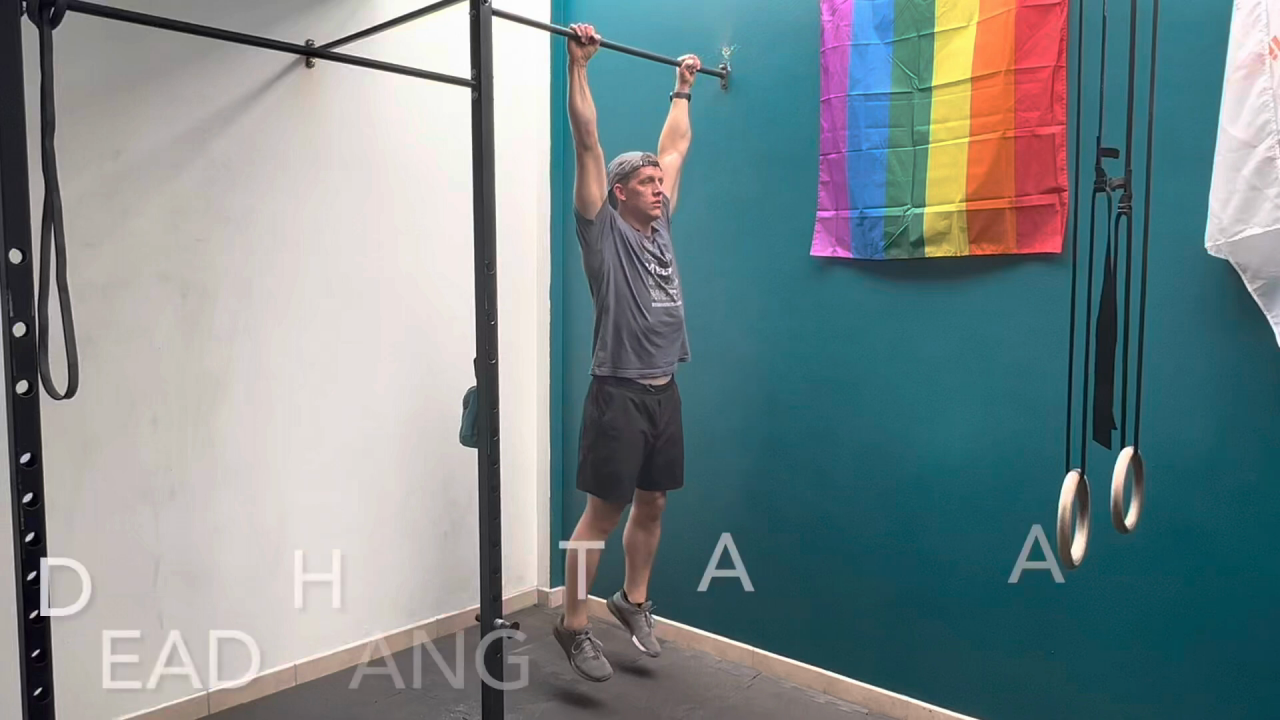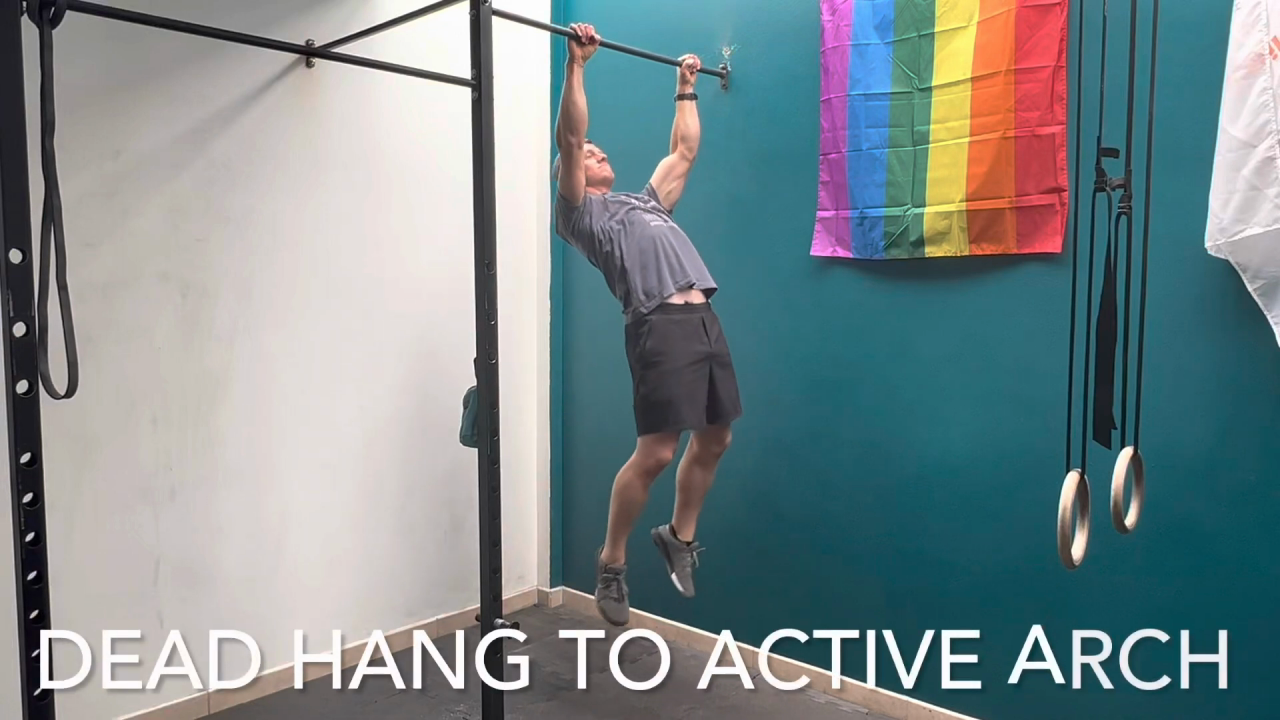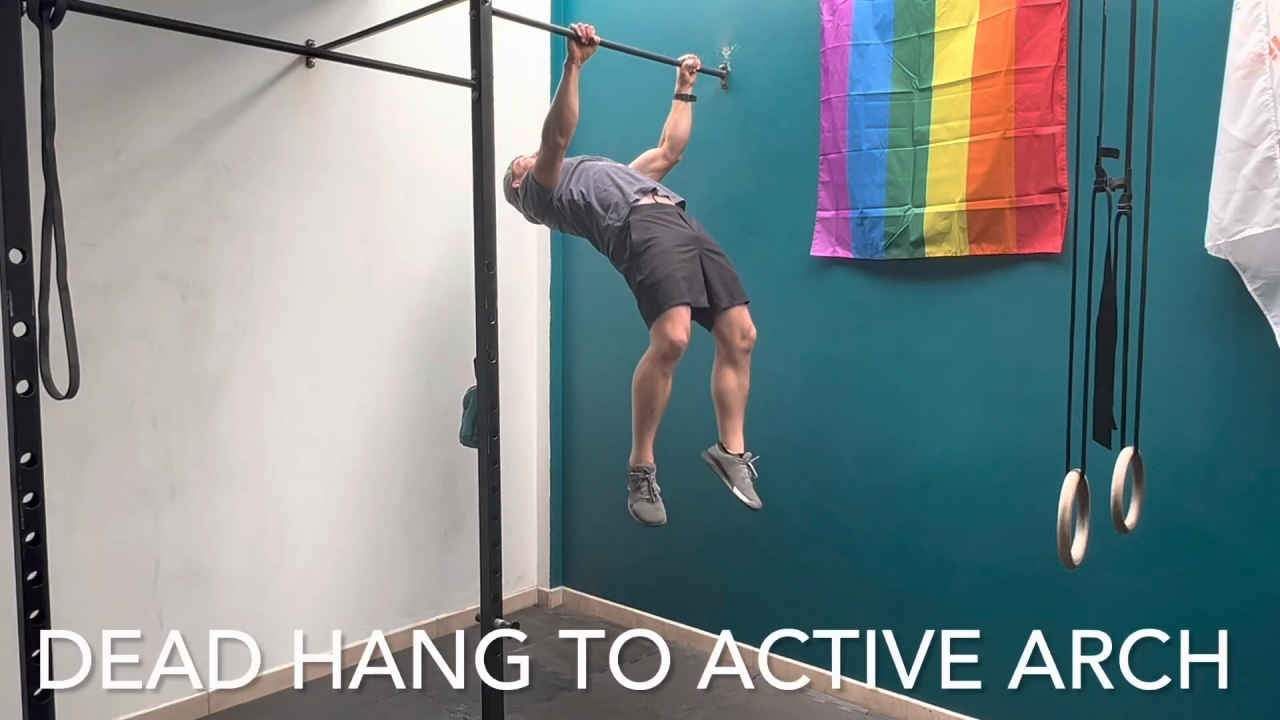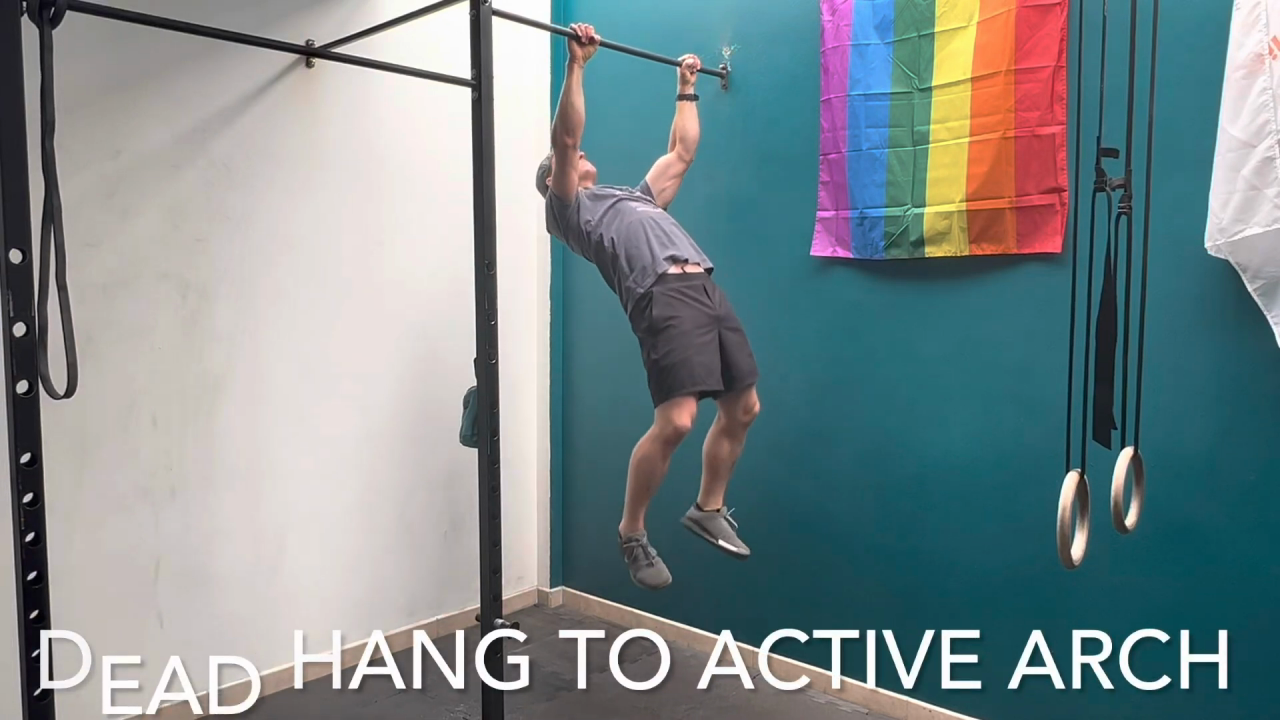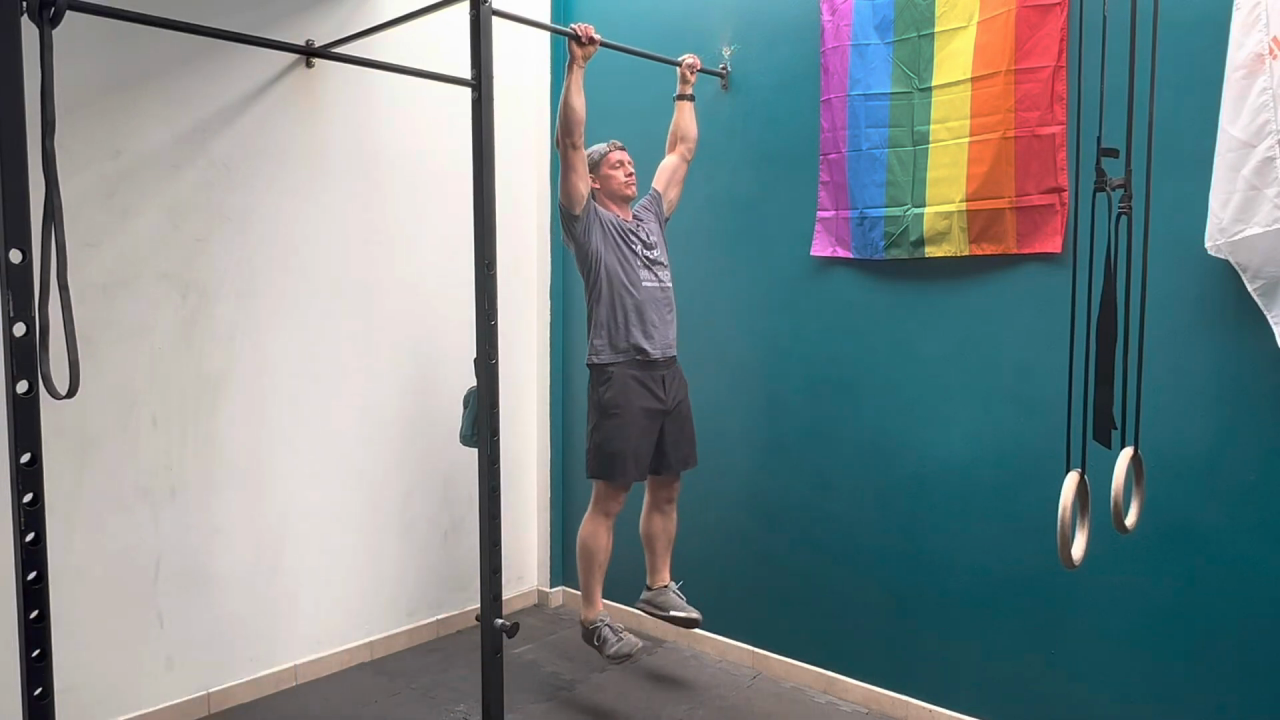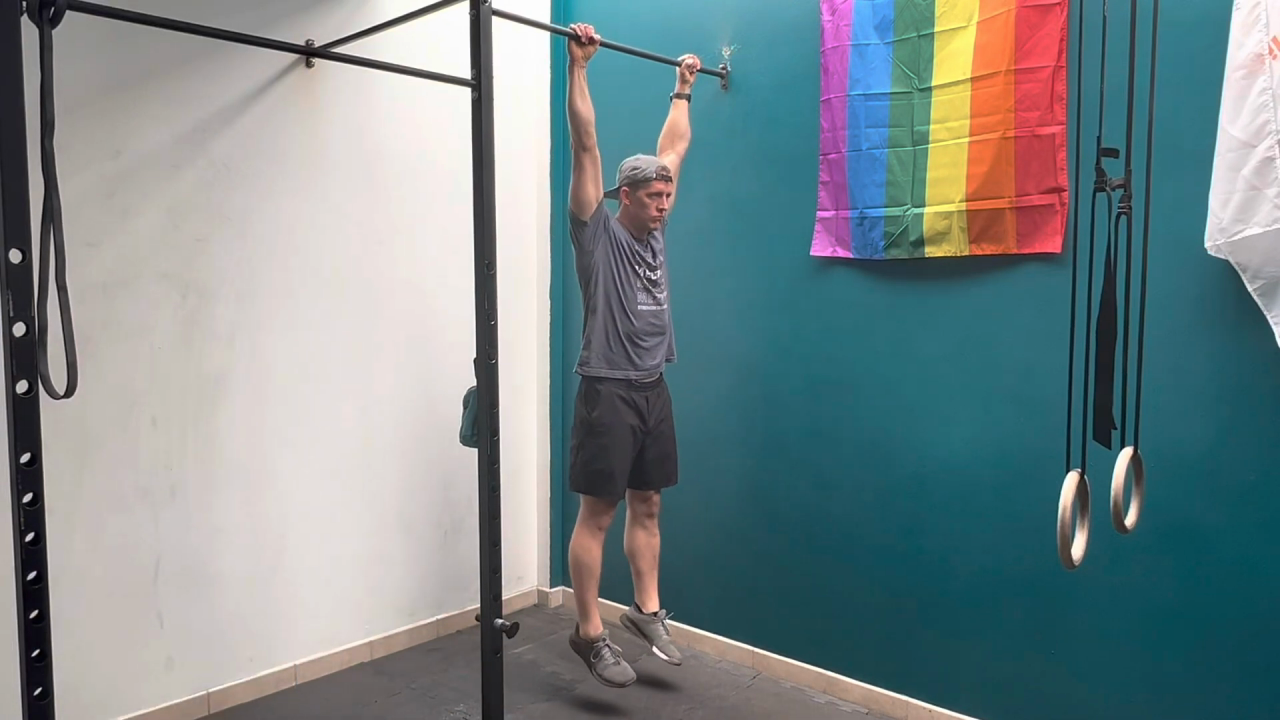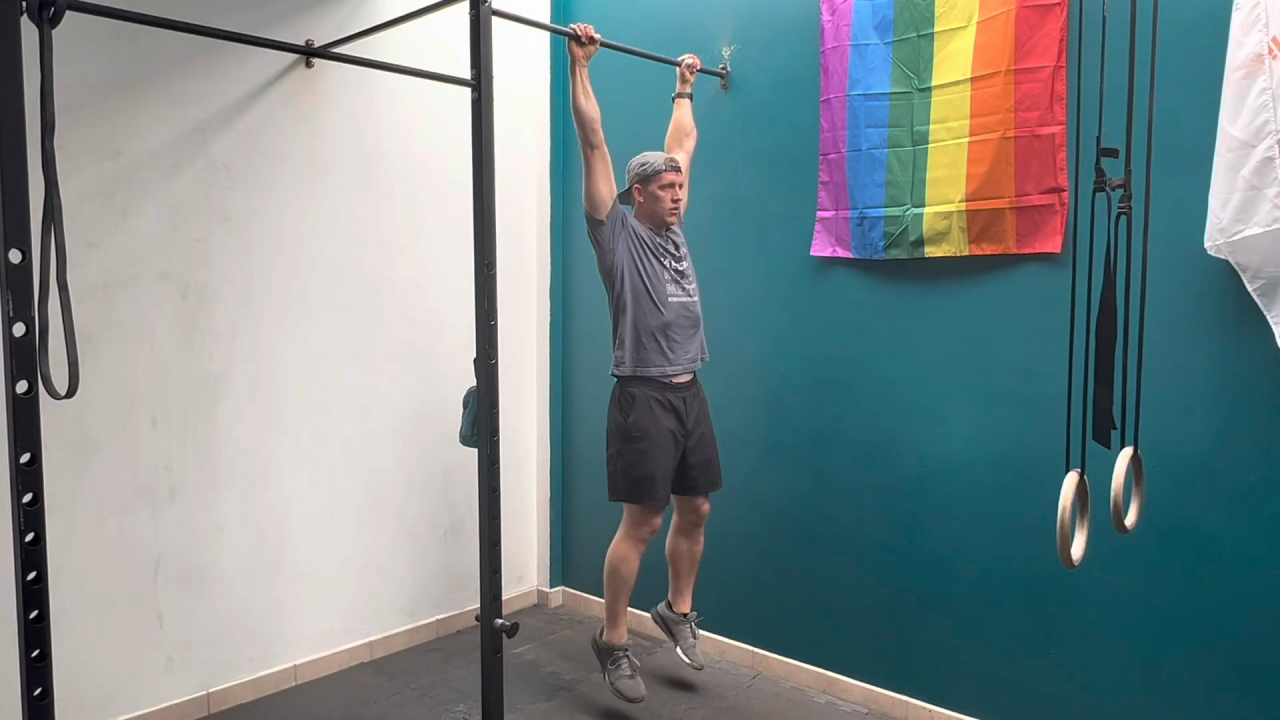
dt=0.7s
person 1, frame 1
left shoulder: (659, 226)
right shoulder: (602, 229)
left elbow: (675, 146)
right elbow: (587, 145)
left wrist: (682, 86)
right wrist: (578, 64)
left hip: (664, 392)
right hip: (619, 394)
left knee: (651, 506)
right knee: (601, 514)
left ankle: (634, 604)
right ankle: (573, 626)
person 1, frame 2
left shoulder: (643, 200)
right shoulder: (579, 212)
left elbow: (684, 150)
right elbow: (568, 139)
left wrist: (686, 88)
right wrist: (576, 63)
left hip: (705, 320)
right hip: (660, 326)
left knee: (714, 441)
right knee: (655, 452)
left ankle: (680, 537)
right ankle: (610, 564)
person 1, frame 3
left shoulder: (601, 173)
right shoulder: (541, 194)
left elbow: (667, 154)
right elbow: (557, 137)
left wrist: (684, 88)
right wrist: (574, 63)
left hip: (684, 224)
right hip: (643, 229)
left knee: (740, 337)
right knee: (671, 339)
left ankle: (731, 452)
right ankle: (641, 468)
person 1, frame 4
left shoulder: (634, 199)
right shoulder: (567, 209)
left elbow: (681, 154)
right elbow: (566, 138)
left wrist: (686, 88)
right wrist: (576, 63)
left hip: (708, 291)
right hip: (664, 298)
left knee: (743, 409)
right knee: (676, 422)
left ankle: (709, 508)
right ankle: (631, 533)
person 1, frame 5
left shoulder: (649, 214)
right shoulder: (587, 221)
left elbow: (682, 149)
right elbow: (568, 144)
left wrist: (685, 88)
right wrist: (577, 64)
left hip: (667, 372)
right hip: (620, 376)
left knee: (665, 490)
right knee: (608, 500)
left ankle: (660, 589)
right ankle: (593, 617)
person 1, frame 6
left shoulder: (654, 228)
right shoulder: (596, 230)
left elbow: (674, 147)
right elbow: (584, 147)
left wrist: (683, 87)
right wrist: (578, 64)
left hip: (653, 391)
right hip: (608, 392)
left knee: (647, 508)
right knee: (597, 513)
left ankle: (647, 612)
right ankle: (590, 633)
person 1, frame 7
left shoulder: (674, 227)
right shoulder: (616, 231)
left elbow: (682, 146)
right elbow: (593, 144)
left wrist: (684, 87)
right wrist: (579, 65)
left hip: (690, 394)
right hip: (643, 397)
left knee: (695, 511)
right knee: (642, 523)
left ankle: (678, 612)
right ankle: (612, 641)
